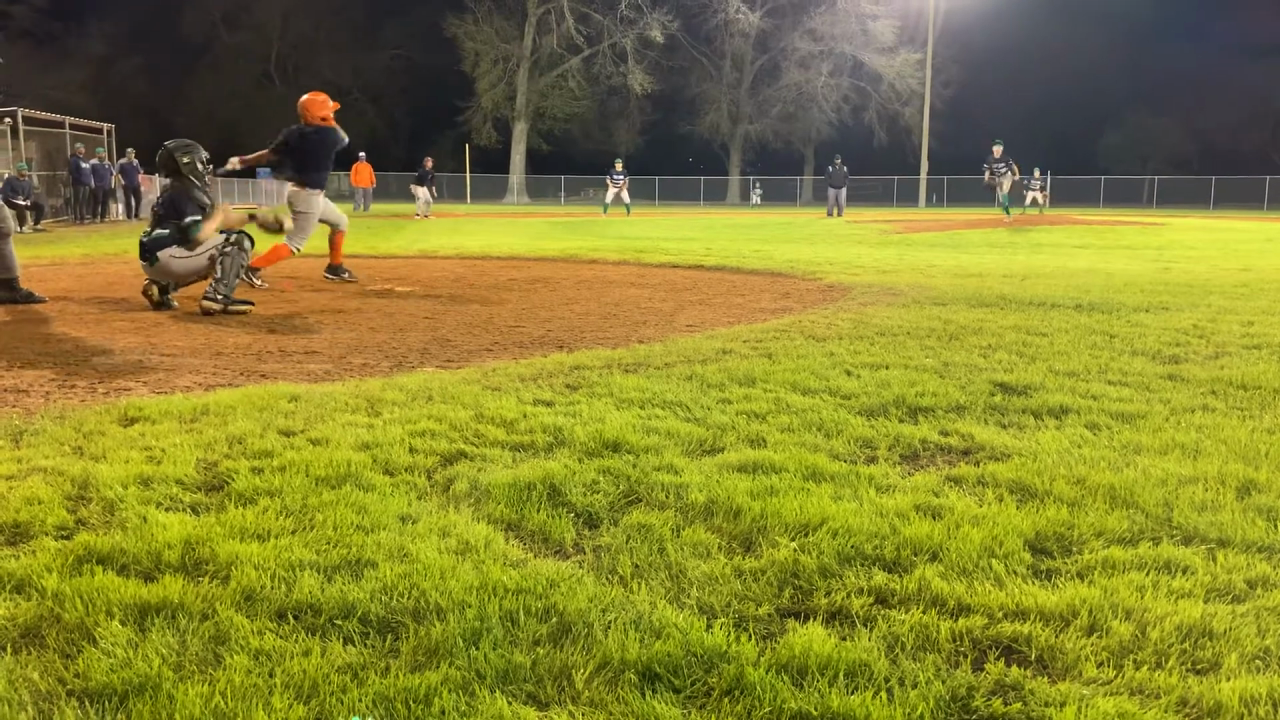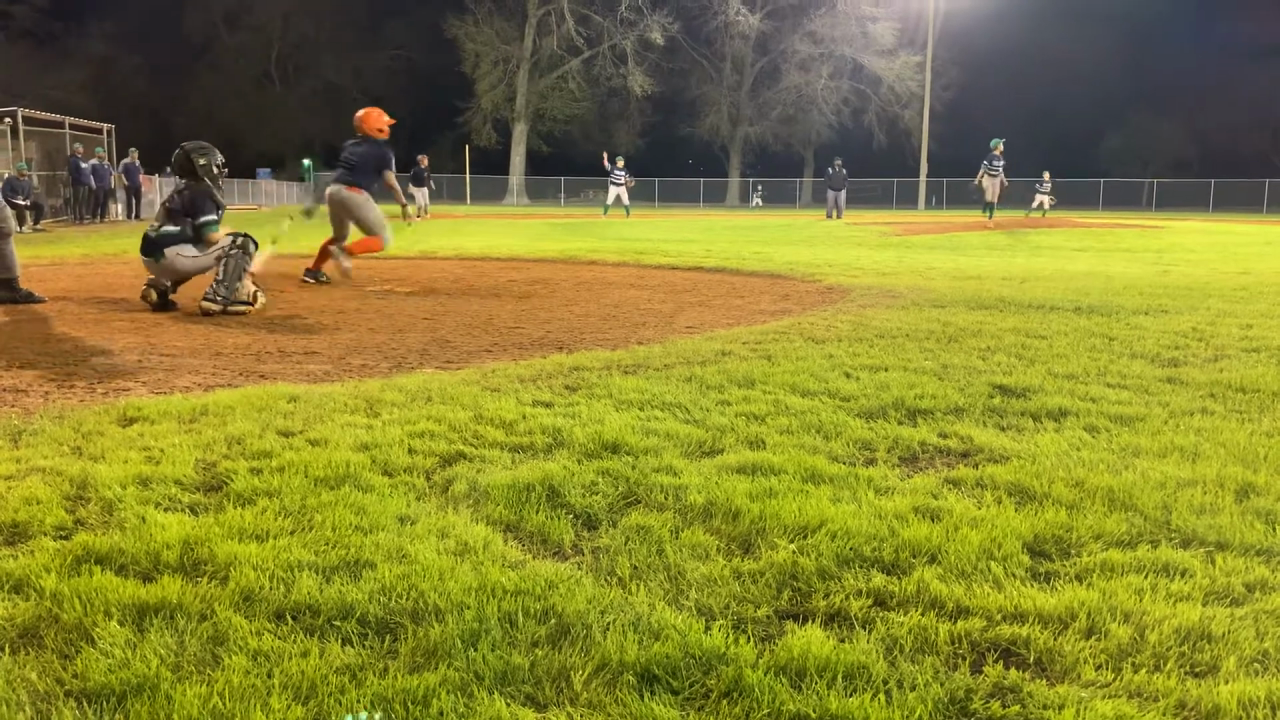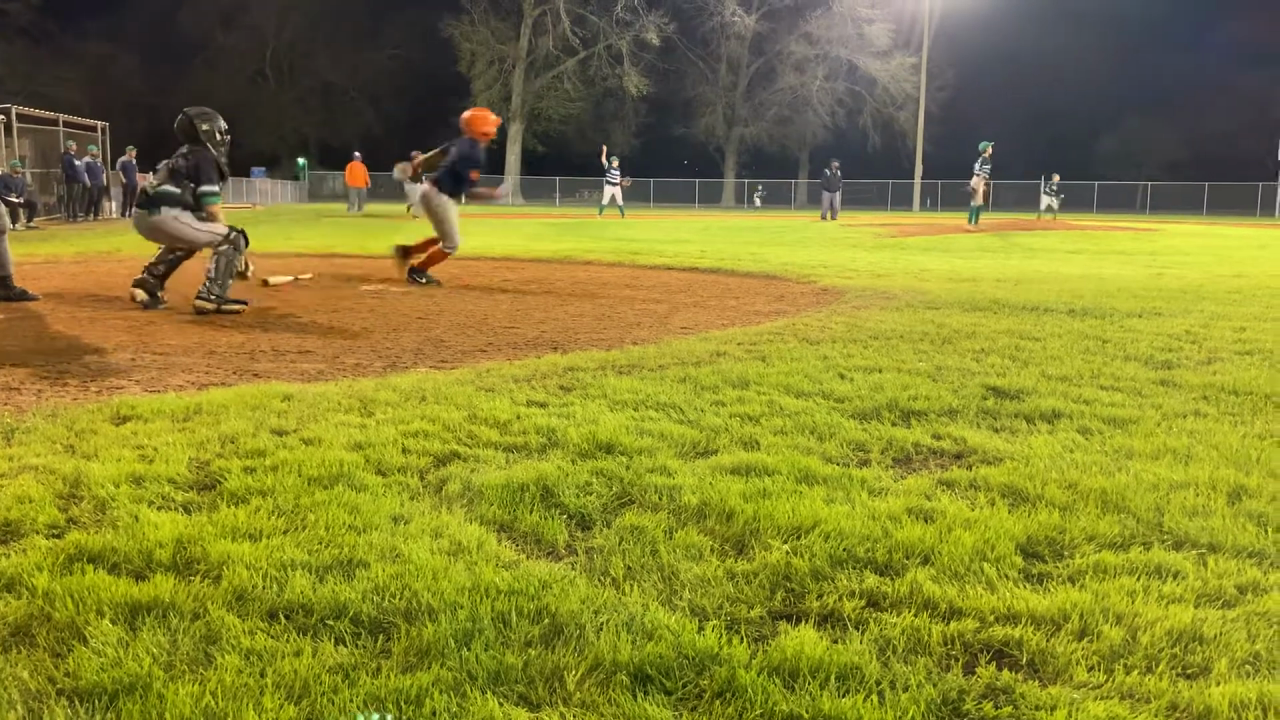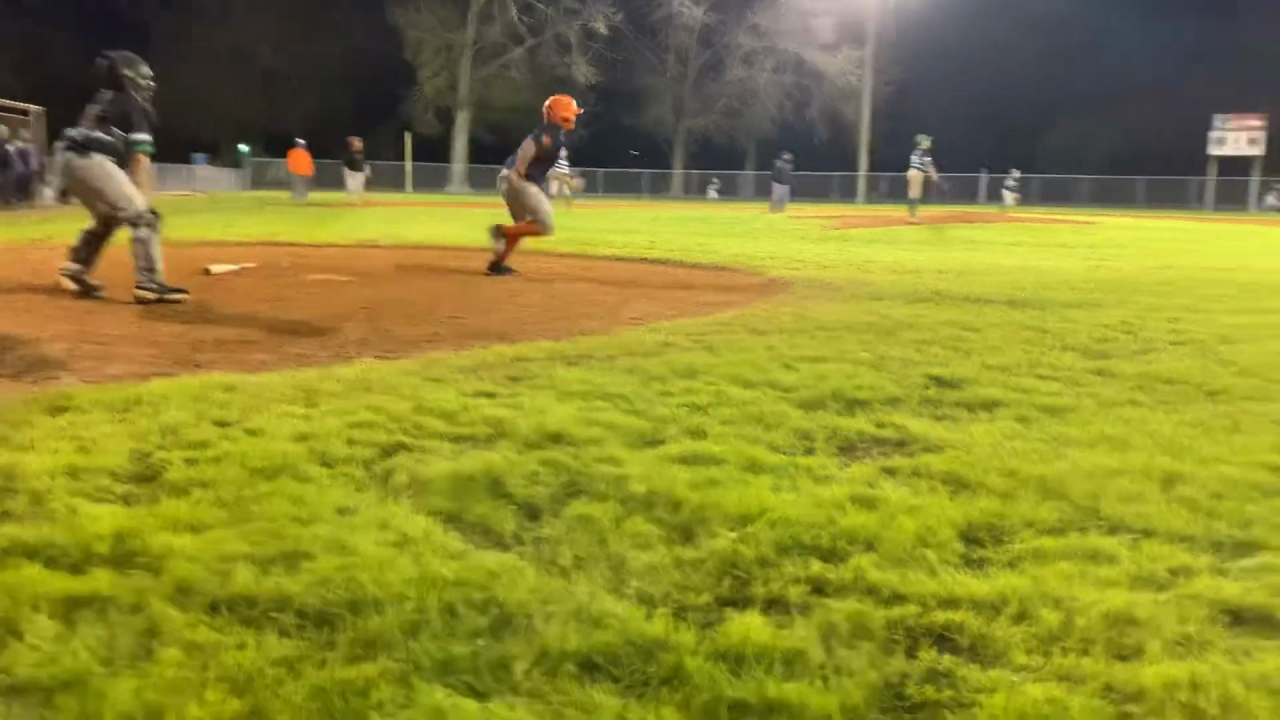
dt=0.3s
person 1, frame 1
left shoulder: (187, 188)
right shoulder: (185, 193)
left elbow: (218, 216)
right elbow: (199, 235)
left wrist: (248, 218)
right wrist: (218, 217)
left hip: (156, 260)
right hip: (165, 258)
left knee: (213, 262)
right knee: (239, 241)
left ankle: (161, 286)
right ankle: (218, 297)
person 1, frame 2
left shoulder: (186, 190)
right shoulder: (203, 192)
left elbow: (203, 237)
right elbow: (212, 236)
right wrist: (230, 231)
left hip: (154, 257)
right hip: (168, 255)
left knee: (202, 252)
right knee: (243, 244)
left ankle: (159, 288)
right ankle: (218, 298)
person 1, frame 3
left shoulder: (185, 156)
right shoulder: (207, 158)
left elbow: (199, 206)
right elbow: (212, 208)
right wrist: (230, 240)
left hip: (144, 215)
right hip: (163, 214)
left knee: (187, 240)
right knee: (233, 239)
left ankle: (147, 284)
right ankle: (211, 296)
person 1, frame 4
left shoulder: (103, 101)
right shoulder: (135, 107)
right elbow: (140, 157)
right wrist: (142, 195)
left hip: (73, 161)
right hip: (96, 163)
left knee: (107, 220)
right knee: (143, 218)
left ankle: (75, 273)
right ankle: (150, 283)
person 2, frame 1
left shoulder: (293, 133)
right shoulder: (331, 136)
left elbow: (269, 156)
right elbow: (344, 140)
left wrist: (241, 161)
right wrist: (331, 123)
left hip: (300, 190)
right hip: (309, 195)
left knee: (340, 222)
right knee: (294, 243)
left ankle: (335, 268)
right ankle: (253, 269)
person 2, frame 2
left shoulder: (348, 146)
right shoulder: (382, 149)
right elbow: (390, 179)
left wrist: (315, 203)
right wrist: (404, 205)
left hip: (334, 191)
right hip: (355, 196)
left knee: (340, 236)
right knee: (382, 240)
left ankle: (312, 271)
right ankle: (344, 251)
person 2, frame 3
left shoulder: (462, 143)
right shoulder: (473, 154)
left elbow: (436, 154)
right elbow: (471, 191)
left wrist: (412, 166)
right wrist: (495, 193)
left hip: (435, 193)
right hip: (437, 197)
left knee: (448, 238)
right knee: (451, 244)
left ankle: (407, 251)
right ankle: (417, 271)
person 2, frame 4
left shoulder: (550, 135)
right shoulder: (552, 134)
right elbow: (531, 145)
right wrist: (517, 173)
left hip: (517, 181)
right hip: (516, 181)
left knee: (523, 224)
right knee: (546, 227)
left ankle: (497, 264)
right ankle: (501, 232)
